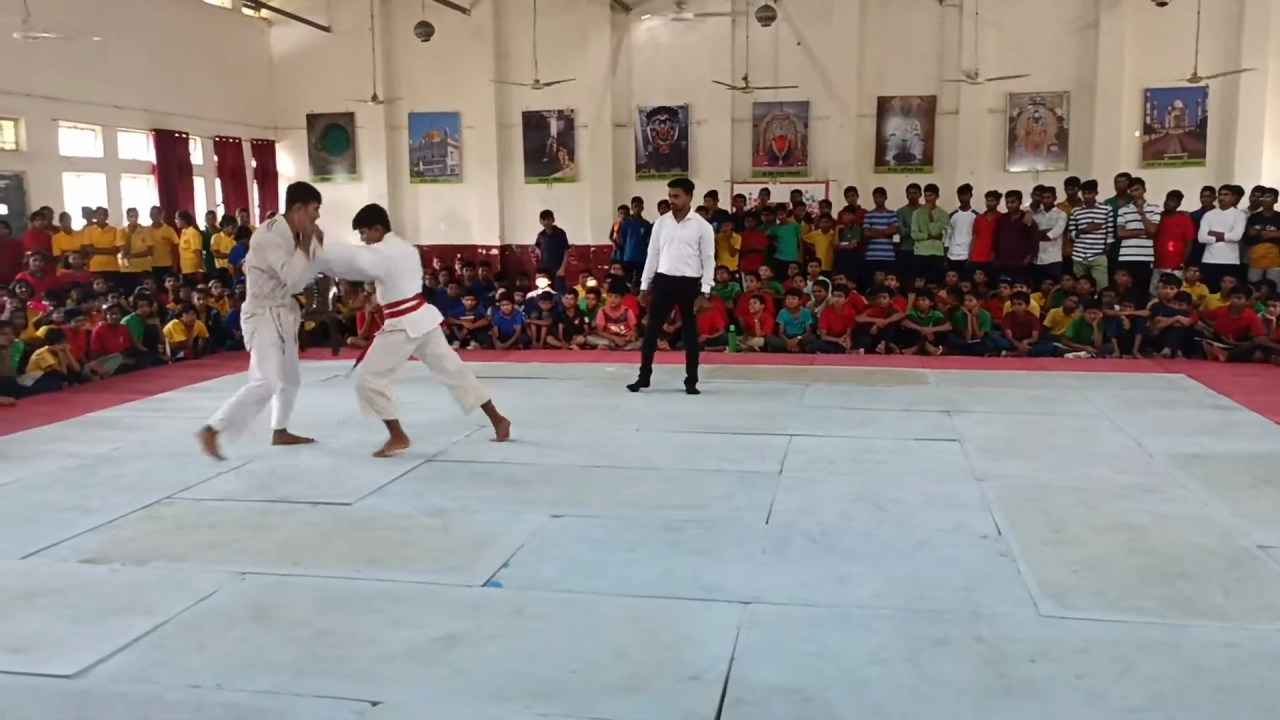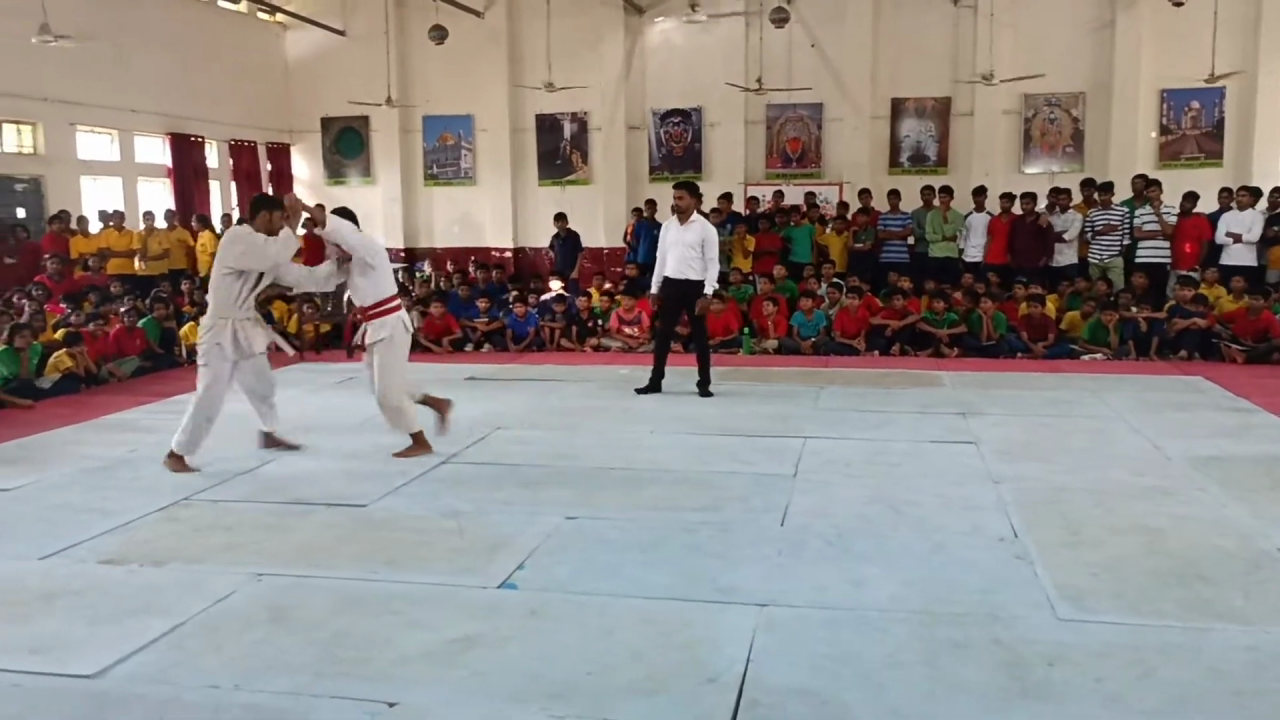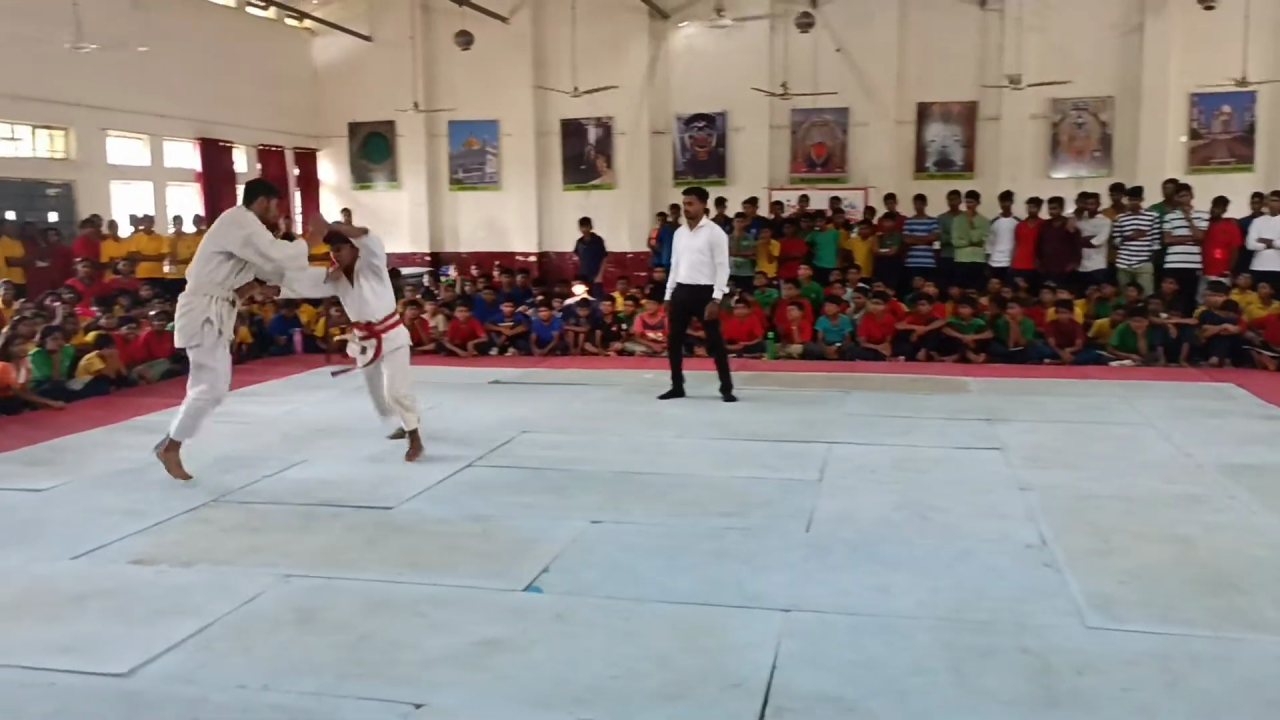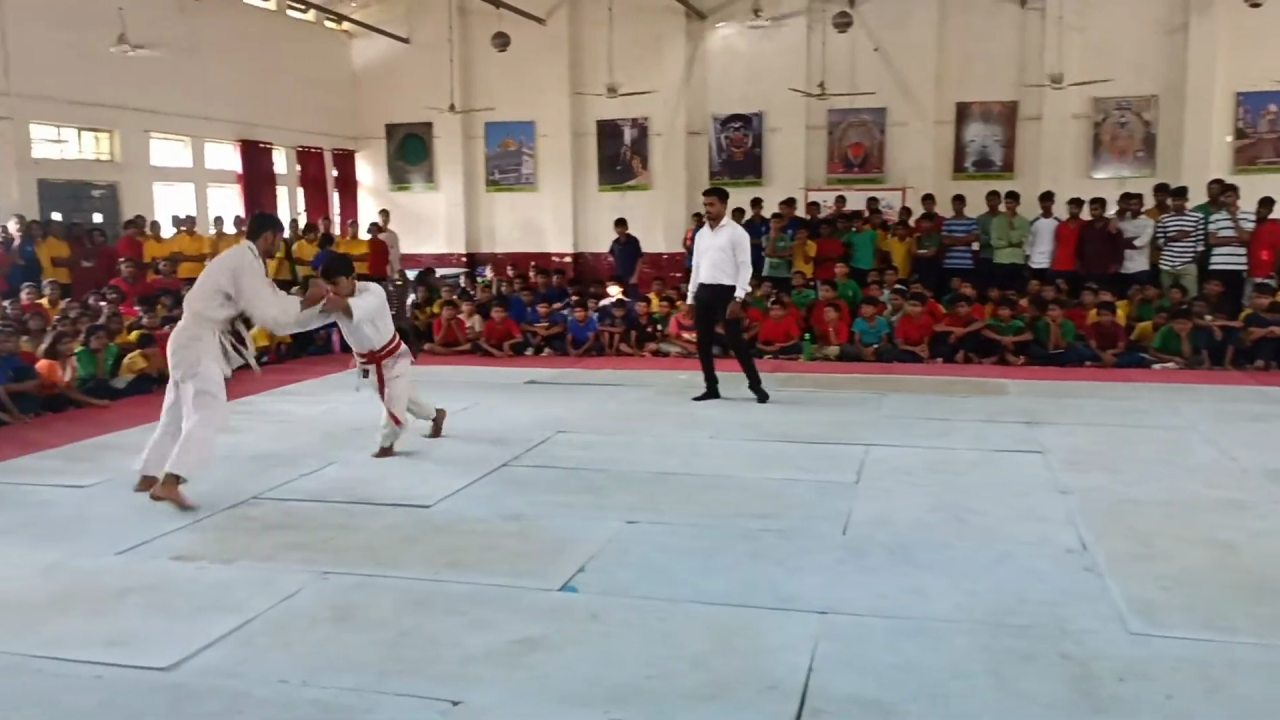
dt=0.2s
person 1, frame 1
left shoulder: (300, 236)
right shoulder: (270, 236)
left elbow: (321, 263)
right elbow: (294, 278)
right wrist: (305, 243)
left hip: (284, 313)
right hip: (263, 315)
left knee: (289, 378)
right knee: (266, 383)
left ankle: (280, 431)
right ankle: (211, 430)
person 1, frame 2
left shoulder: (266, 248)
right shoulder: (237, 238)
left elbow: (302, 276)
right elbow: (276, 256)
left wrist: (338, 262)
right wrist: (291, 227)
left hip: (246, 329)
right hip: (221, 331)
left knee: (262, 388)
right knee: (208, 399)
left ankle: (268, 434)
right ankle: (176, 454)
person 1, frame 3
left shoulder: (247, 231)
right shoulder: (237, 221)
left elbow: (275, 268)
right elbow: (280, 257)
right wrist: (309, 242)
left hip: (215, 311)
right hip: (202, 311)
left knee: (213, 385)
right knee: (211, 387)
left ankle: (168, 443)
right ankle: (172, 446)
person 1, frame 4
left shoulder: (241, 259)
right shoulder: (246, 263)
left elbow: (273, 300)
right elbow: (268, 313)
right wrist: (307, 302)
left hip: (194, 339)
right hip: (199, 342)
left knee: (176, 415)
right knee: (208, 416)
left ankle: (148, 478)
right ankle: (168, 483)
person 2, frame 1
left shoulder: (381, 253)
right shoulder: (405, 248)
left elbow: (350, 257)
left wrist: (316, 236)
left hip: (404, 324)
right hip: (423, 317)
left knee: (369, 378)
right knee: (452, 369)
left ankle: (398, 436)
right ankle: (498, 421)
person 2, frame 2
left shoulder: (369, 247)
right shoulder: (353, 256)
left elbow: (340, 230)
left wrist: (305, 208)
left hip: (389, 325)
right hip: (377, 325)
left knee: (389, 390)
right knee: (384, 387)
left ankle: (420, 443)
right ankle: (438, 404)
person 2, frame 3
left shoulder: (371, 262)
right shoulder: (333, 277)
left elbow: (370, 240)
right elbow: (298, 282)
left wrist: (332, 227)
left hip: (391, 338)
right hip: (365, 342)
left knee: (396, 390)
right knee: (381, 395)
left ankle: (414, 438)
right ankle: (410, 422)
person 2, frame 4
left shoulder: (372, 294)
right shoulder: (332, 305)
left elbow: (353, 311)
right elbow: (305, 317)
left wrist: (328, 302)
left hip: (392, 359)
right hip: (367, 363)
left knee: (396, 411)
right knee: (405, 402)
left ankle: (386, 443)
right ankle: (437, 415)
person 3, frame 1
left shoulder: (702, 226)
right shoulder: (661, 223)
left elbow: (708, 260)
right elbow: (653, 254)
left wrist: (704, 292)
right wrist: (645, 285)
left hip: (689, 283)
right hip: (663, 280)
left knee: (690, 333)
right knee: (652, 328)
left ankle: (691, 381)
right ankle: (644, 376)
person 3, frame 2
left shoulder: (706, 228)
right shoulder: (667, 227)
left elbow: (712, 263)
right elbow: (661, 258)
left wrist: (707, 294)
right wrist: (655, 288)
left hip: (693, 286)
right hip: (670, 284)
left knee: (699, 336)
right knee: (662, 333)
left ankle: (704, 384)
right ankle: (655, 381)
person 3, frame 3
left shoulder: (715, 233)
right shoulder: (680, 233)
left elbow: (722, 267)
left wrist: (716, 299)
right wrist: (669, 295)
left hip: (704, 291)
right hip: (682, 290)
left knee: (714, 341)
right knee: (674, 339)
left ankle: (726, 387)
right ankle: (677, 386)
person 3, frame 4
left shoulder: (736, 232)
right shoulder: (701, 234)
left elbow: (745, 267)
left wrist: (737, 299)
right wrist: (690, 298)
left hip: (725, 291)
right hip: (704, 291)
left knee: (735, 340)
right knee: (703, 342)
left ankle: (755, 384)
right ankle: (711, 388)
